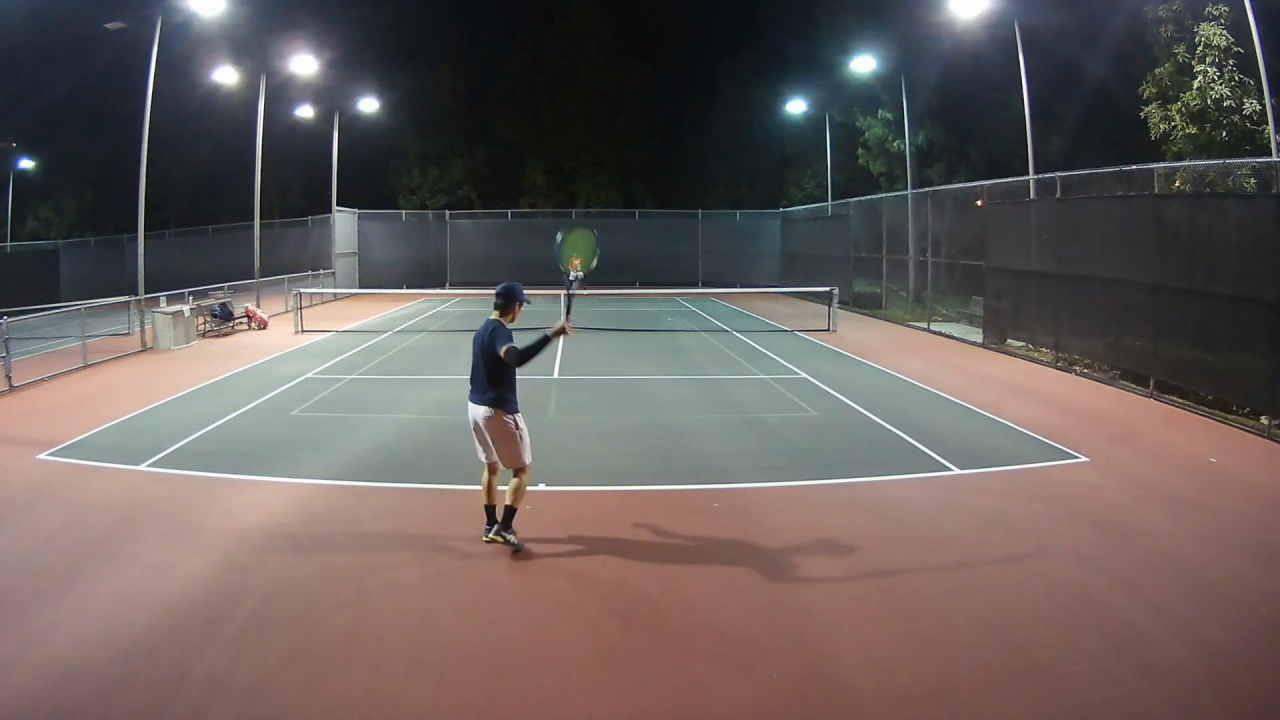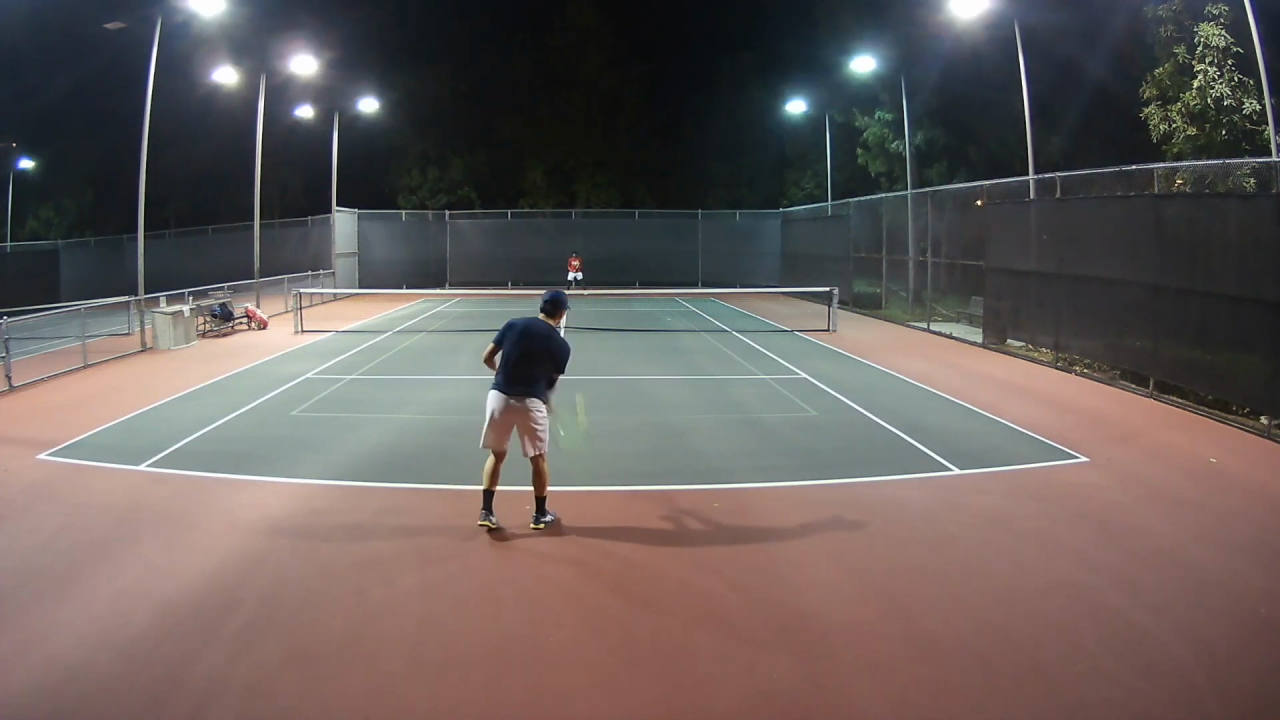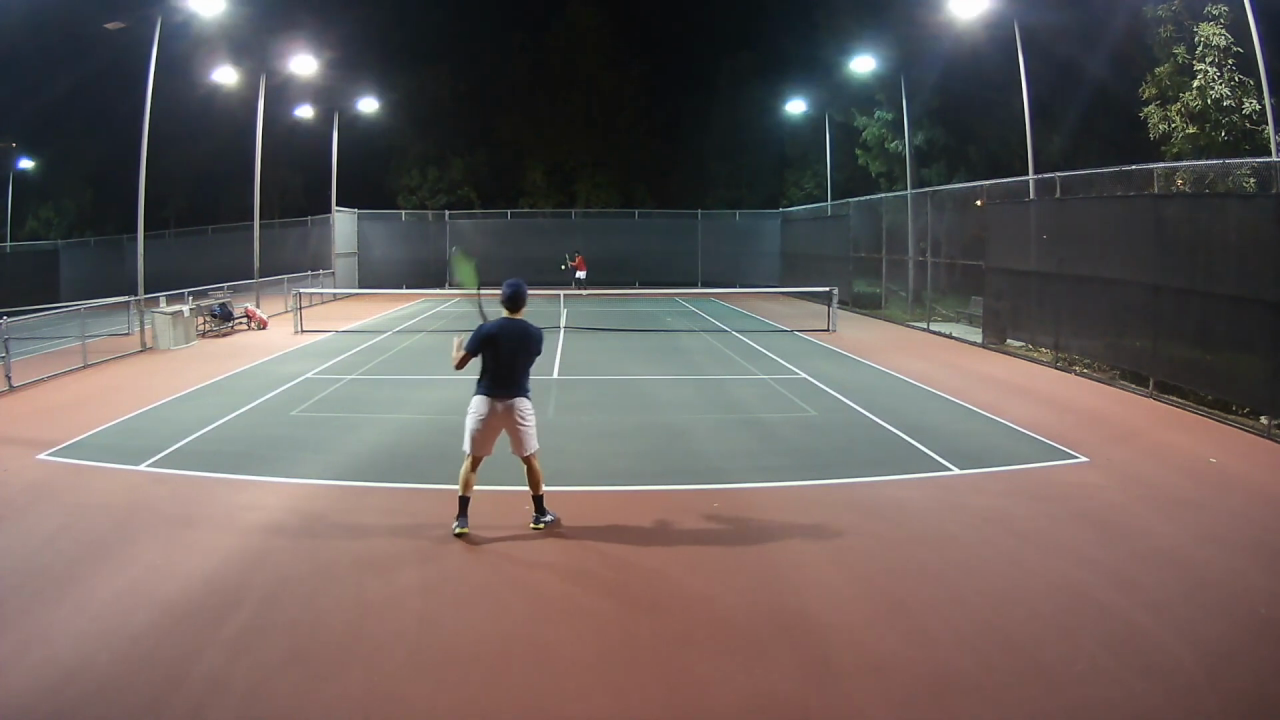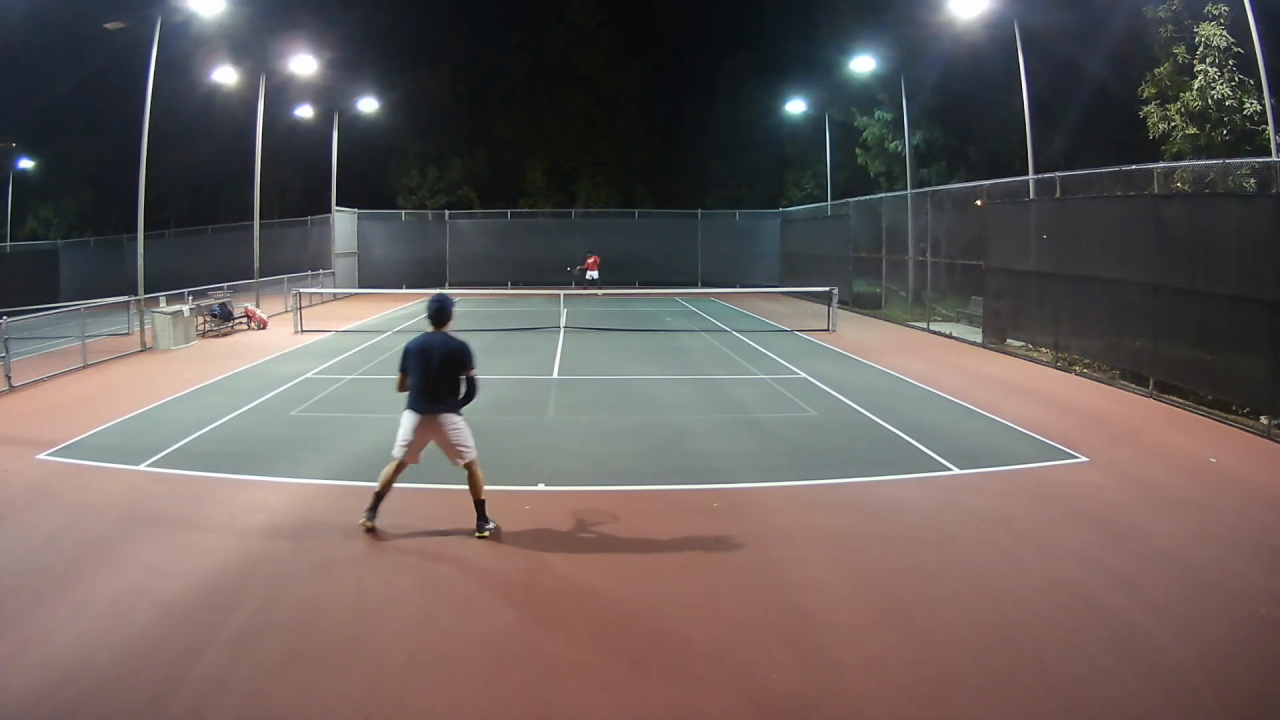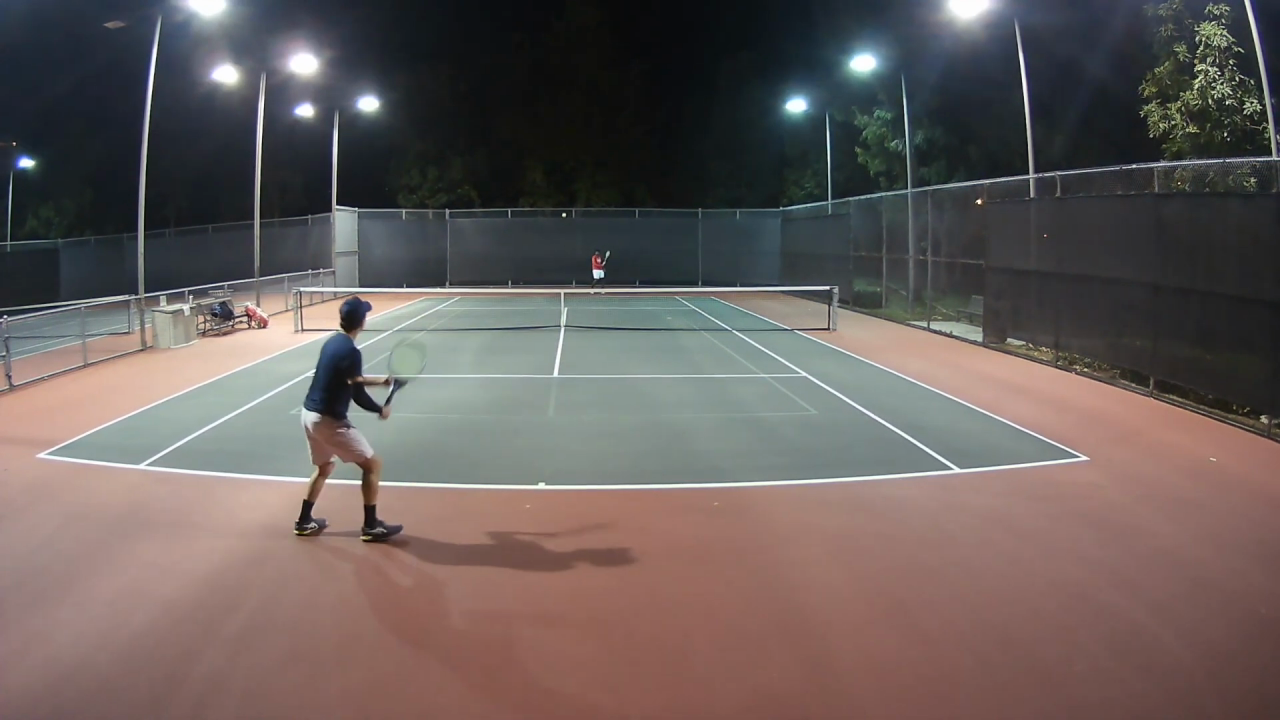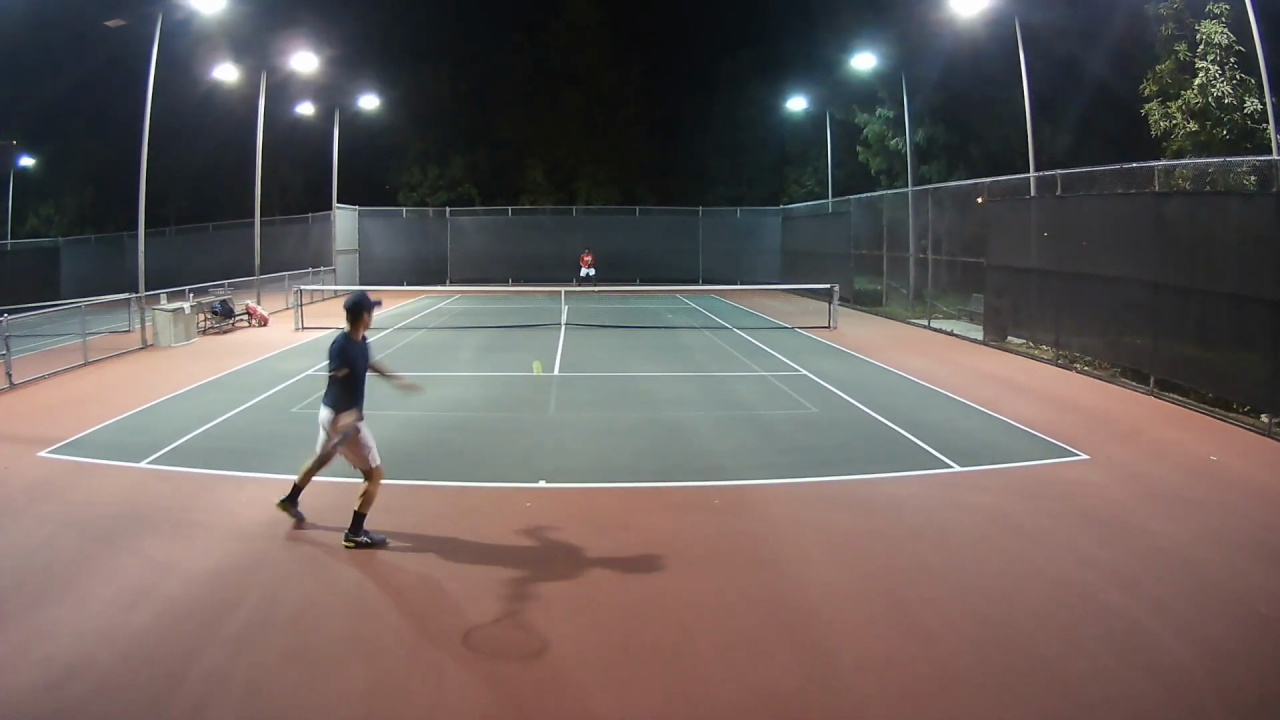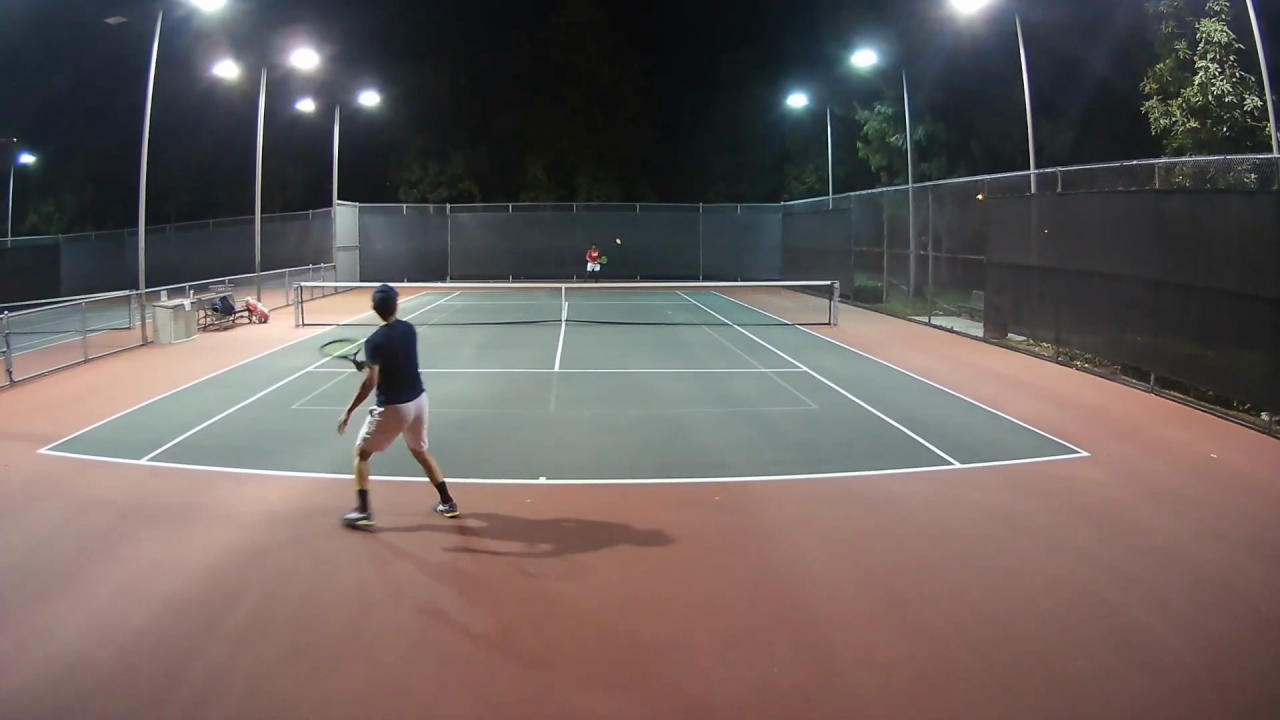
dt=0.7s
person 1, frame 1
left shoulder: (483, 330)
right shoulder: (499, 331)
right elbow: (515, 359)
right wrist: (550, 335)
left hip: (476, 407)
right hip: (500, 411)
left knee: (491, 467)
right knee: (522, 470)
left ankle: (491, 525)
right ankle: (504, 527)
person 1, frame 2
left shoulder: (514, 325)
right shoulder: (561, 347)
left elbow: (487, 358)
right elbow: (550, 383)
right wrist: (547, 403)
left hip: (499, 397)
right hip: (531, 403)
left knee: (496, 455)
right knee: (538, 458)
left ankle: (487, 512)
right ankle: (540, 514)
person 1, frame 3
left shoulder: (486, 330)
right shoulder: (535, 334)
left elbow: (458, 364)
left wrist: (456, 347)
left hip: (486, 401)
right hip: (518, 403)
left knee: (472, 460)
right knee: (530, 458)
left ankle: (462, 519)
right ankle: (540, 514)
person 1, frame 4
left shoulder: (412, 346)
right shoulder: (459, 349)
left elbow: (401, 386)
right elbow: (472, 390)
right wrist: (458, 404)
left hip: (414, 416)
right hip: (446, 417)
left knee: (396, 465)
right knee: (472, 466)
left ankle: (370, 515)
right ankle: (482, 522)
person 1, frame 5
left shoulder: (332, 342)
right shoulder: (350, 352)
right elbow: (357, 395)
left wrist: (380, 381)
right wrist: (380, 410)
left hip: (310, 414)
right hip: (329, 420)
left knee: (323, 467)
right knee: (371, 465)
left ankle: (304, 521)
right ankle: (371, 526)
person 1, frame 6
left shoulder: (360, 342)
right shoulder: (342, 347)
left elbow: (369, 364)
right elbow: (336, 386)
left wrist: (395, 379)
right wrist: (344, 416)
left hip: (330, 413)
right hip: (346, 416)
left knee: (322, 459)
right knee: (374, 474)
left ankle: (290, 500)
right ankle: (355, 532)
person 1, frame 7
left shoulder: (375, 341)
right shoulder: (409, 329)
left elbow: (371, 382)
left wrist: (349, 411)
right wrist: (369, 363)
left hip: (391, 407)
right hip: (418, 400)
left knee: (362, 454)
right knee: (421, 452)
left ankle: (363, 511)
right ankle: (448, 503)
